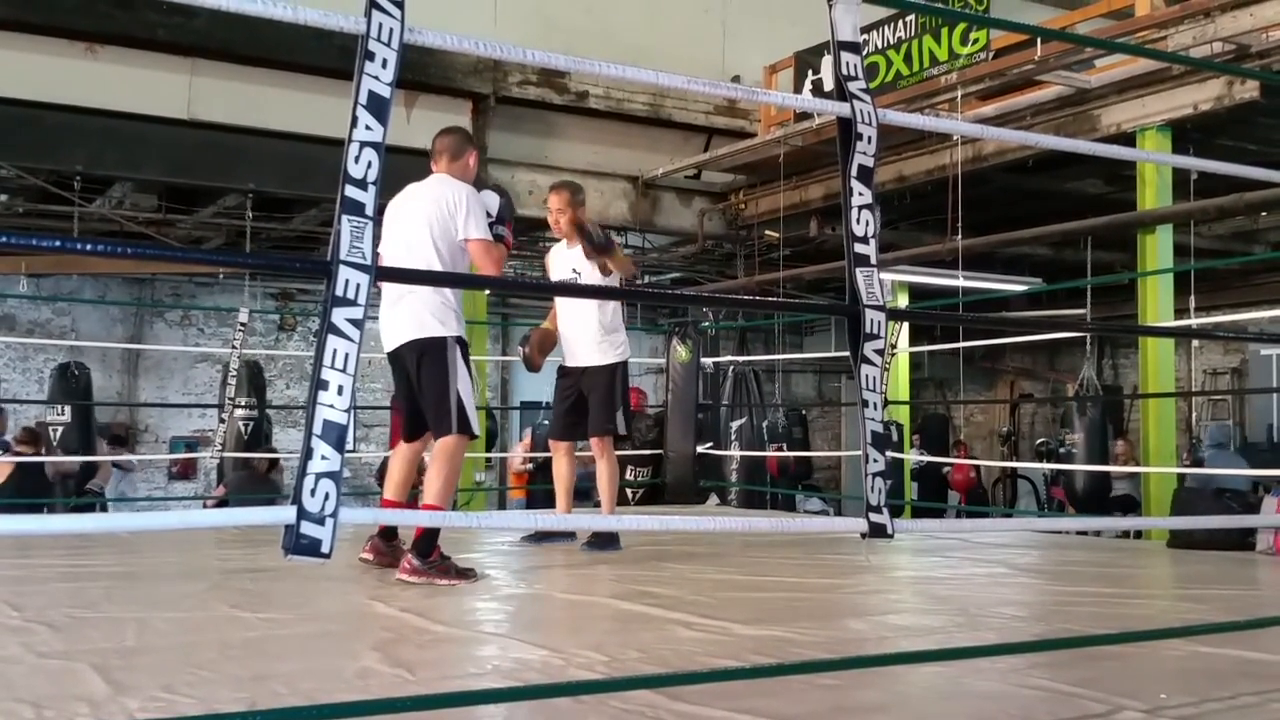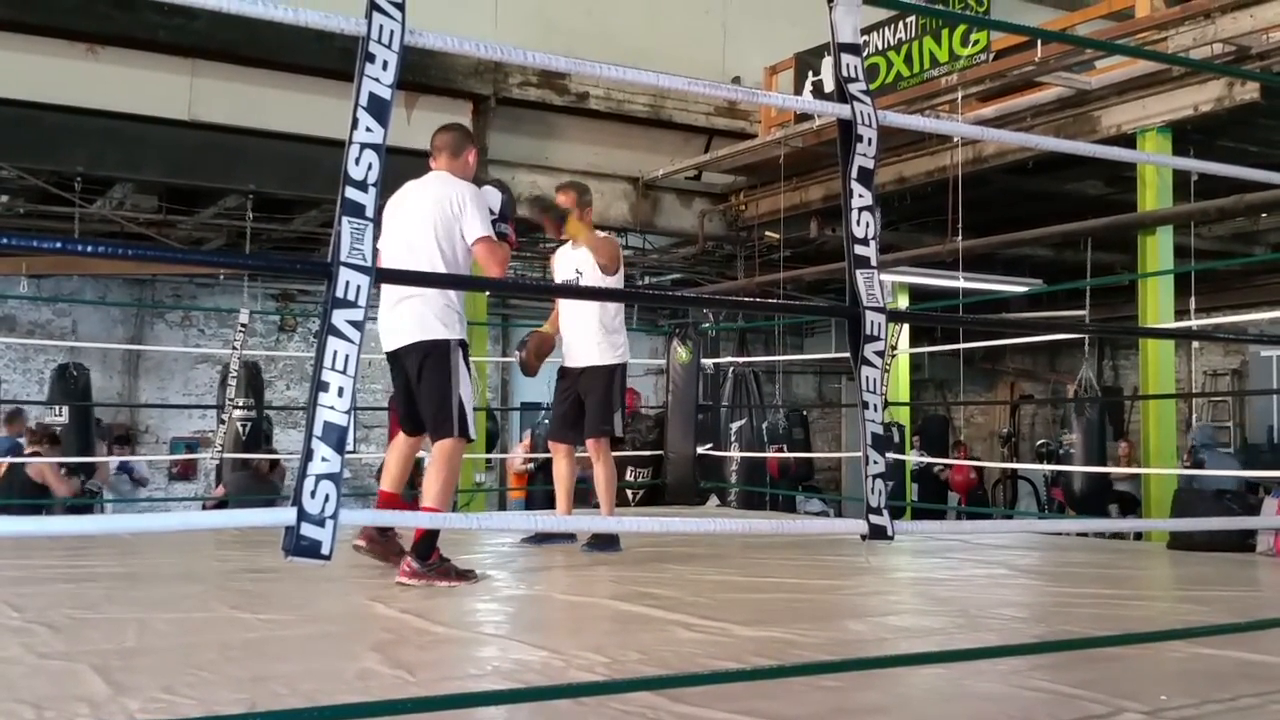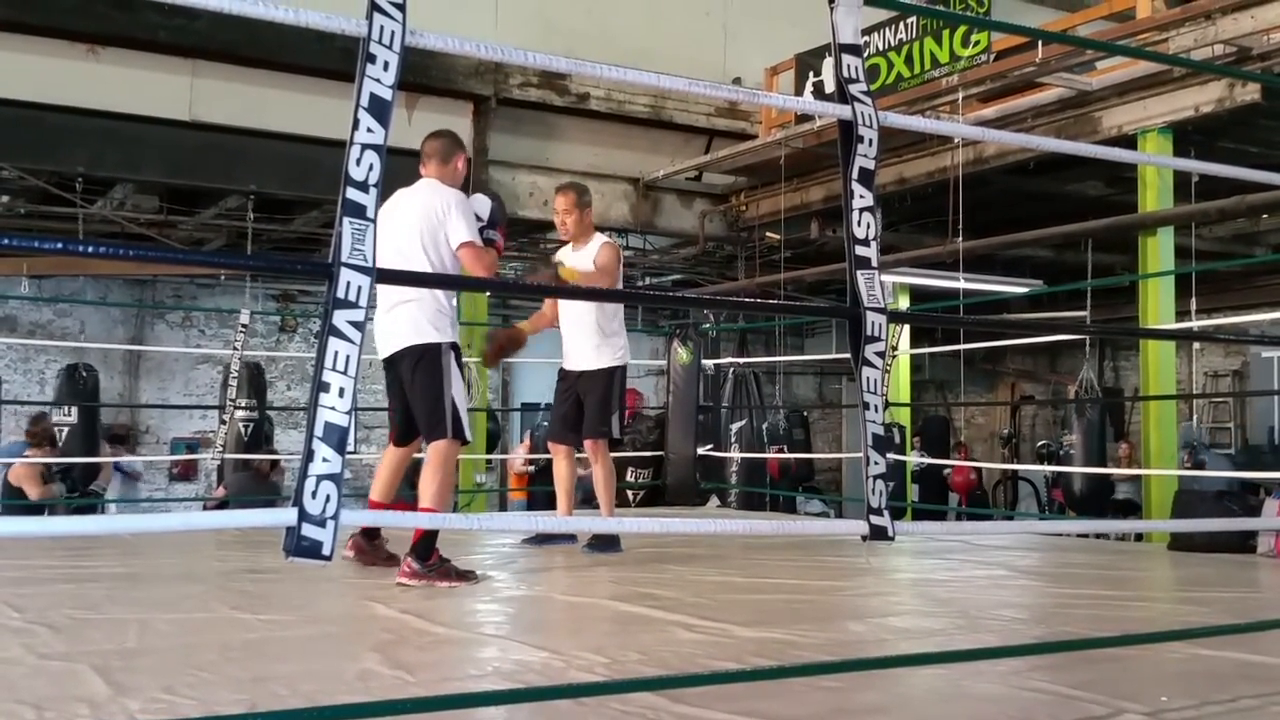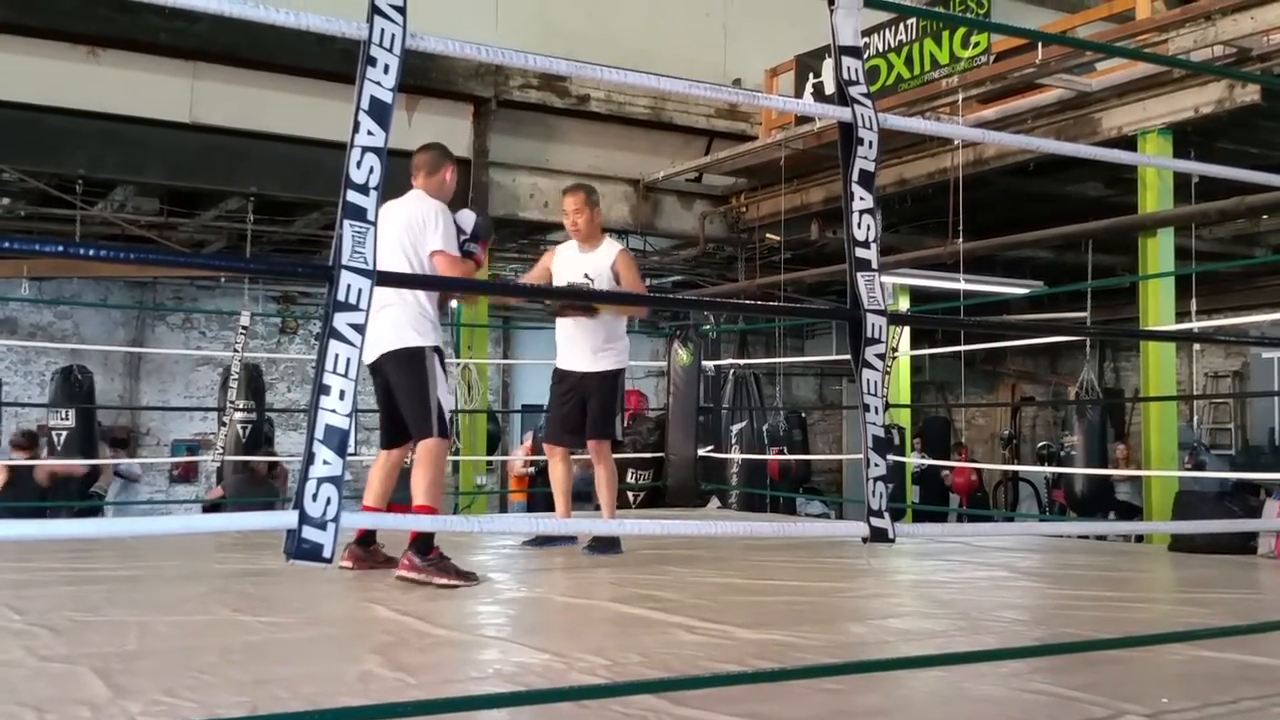
dt=0.2s
person 1, frame 1
left shoulder: (402, 198)
right shoulder: (462, 193)
left elbow: (382, 268)
right elbow: (489, 266)
right wrist: (502, 234)
left hip: (396, 327)
right hip: (434, 327)
left knee: (415, 434)
right knee: (453, 434)
left ankle: (384, 538)
right ankle: (423, 554)
person 1, frame 2
left shoulder: (400, 195)
right shoulder: (466, 192)
left elbow: (381, 266)
right elbow: (495, 267)
right wrist: (504, 232)
left hip: (395, 327)
right hip: (436, 327)
left knee: (412, 428)
right knee: (450, 438)
left ankle: (378, 527)
right ankle: (422, 557)
person 1, frame 3
left shoulder: (393, 203)
right shoulder: (452, 199)
left elbow: (377, 271)
right elbow: (481, 270)
right wrist: (493, 238)
left hip: (391, 332)
right hip: (428, 332)
left knee: (406, 437)
right knee: (446, 440)
left ankle: (366, 536)
right ankle: (421, 557)
person 1, frame 4
left shoulder: (386, 212)
right shoulder: (433, 210)
right elbow: (452, 275)
right wrist: (475, 253)
left hip: (378, 340)
right hip: (411, 339)
left knee: (397, 443)
right knee: (434, 439)
left ankle: (362, 545)
right ankle: (421, 552)
person 2, frame 1
left shoulder: (598, 247)
right shoulder: (553, 256)
left elbow: (627, 268)
left wrist: (606, 249)
left hip: (606, 361)
right hip: (570, 364)
left knee: (600, 441)
right knee: (559, 442)
left ankle: (608, 528)
person 2, frame 2
left shoulder: (602, 250)
right shoulder: (559, 257)
left elbow: (606, 251)
left wrist: (573, 223)
right wrist: (542, 338)
left hip: (605, 362)
right hip: (571, 364)
left knee: (597, 443)
right knee: (559, 443)
left ankle: (608, 529)
person 2, frame 3
left shoulder: (606, 249)
right shoulder: (561, 257)
left elbow: (608, 280)
right elbow: (551, 312)
left wrist: (564, 273)
right wrist: (516, 333)
left hip: (604, 364)
right hip: (571, 366)
left knee: (595, 444)
right knee: (559, 444)
left ankle: (608, 530)
person 2, frame 4
left shoulder: (617, 256)
right shoulder: (557, 256)
left elbow: (641, 303)
right elbow: (522, 288)
left wrist: (594, 304)
left hip: (605, 367)
right hip: (568, 367)
left knee: (598, 446)
right knee: (555, 445)
left ankle: (609, 531)
